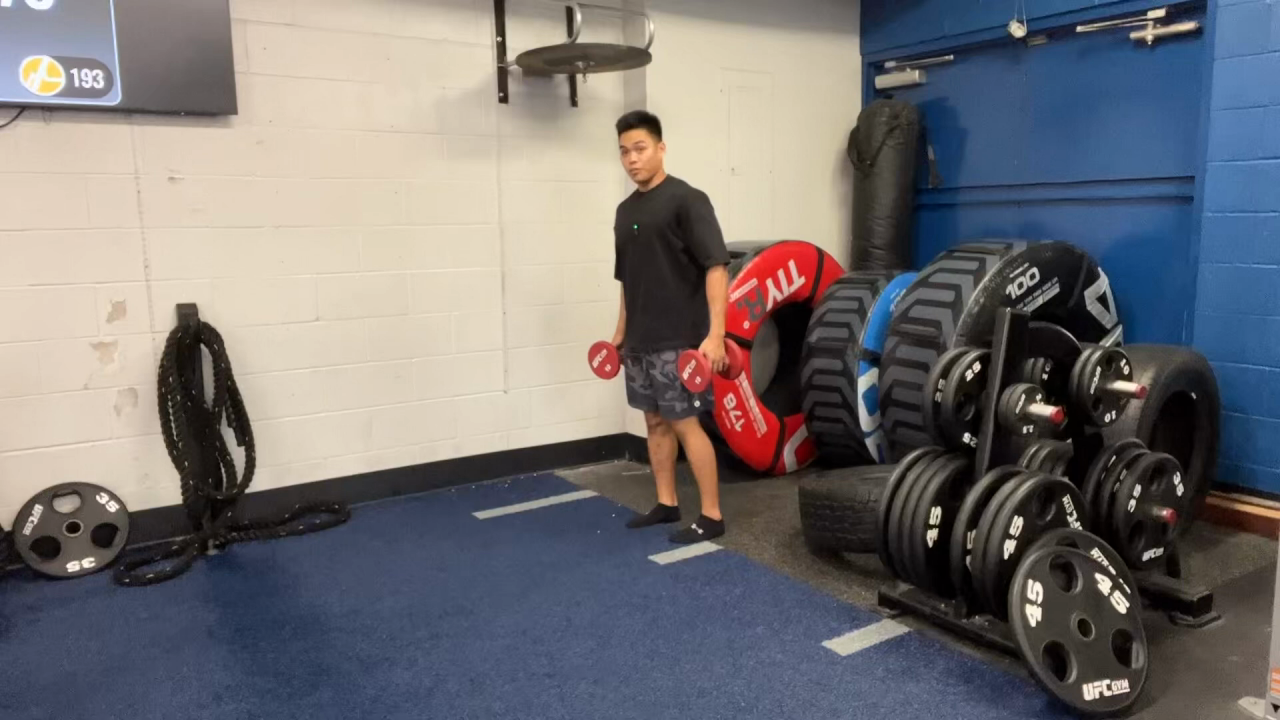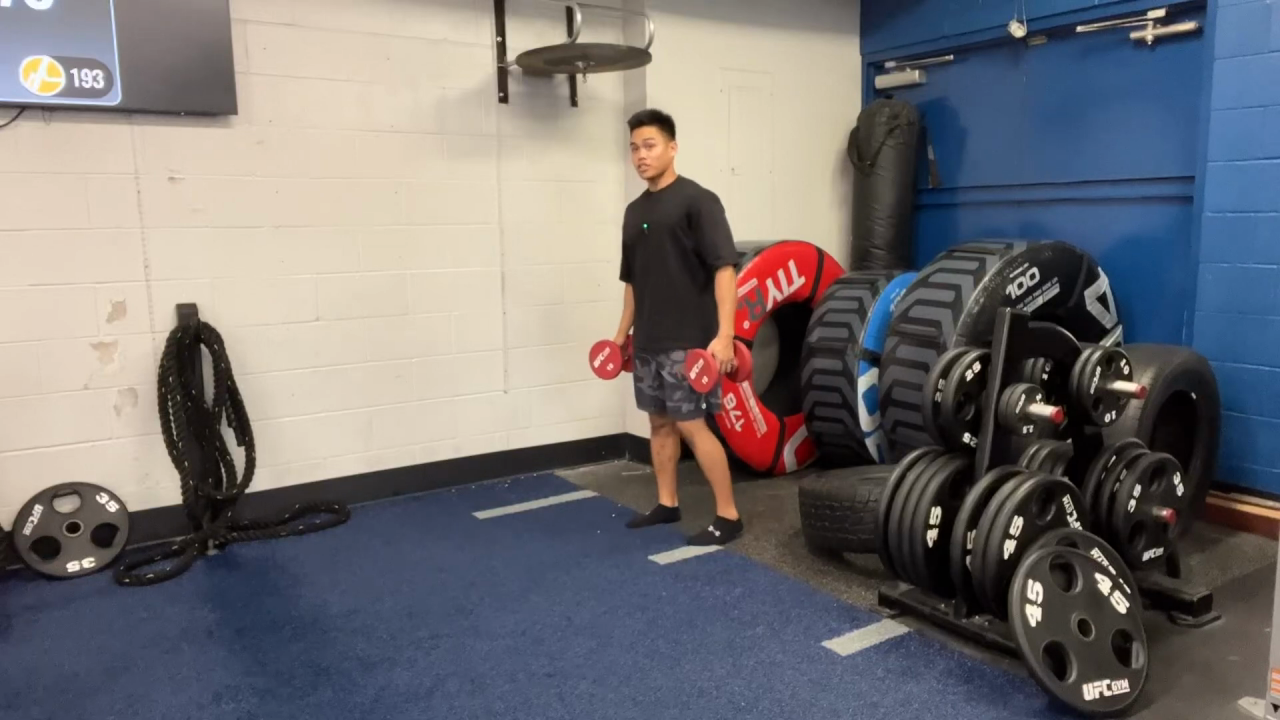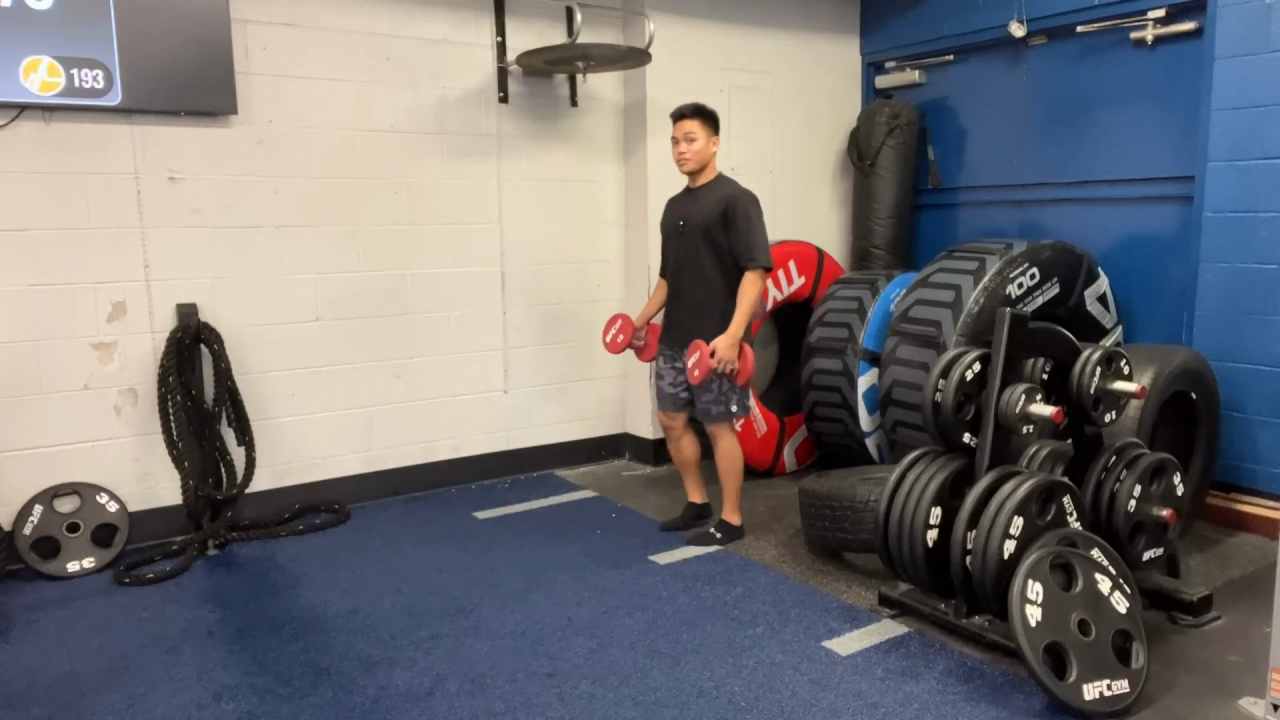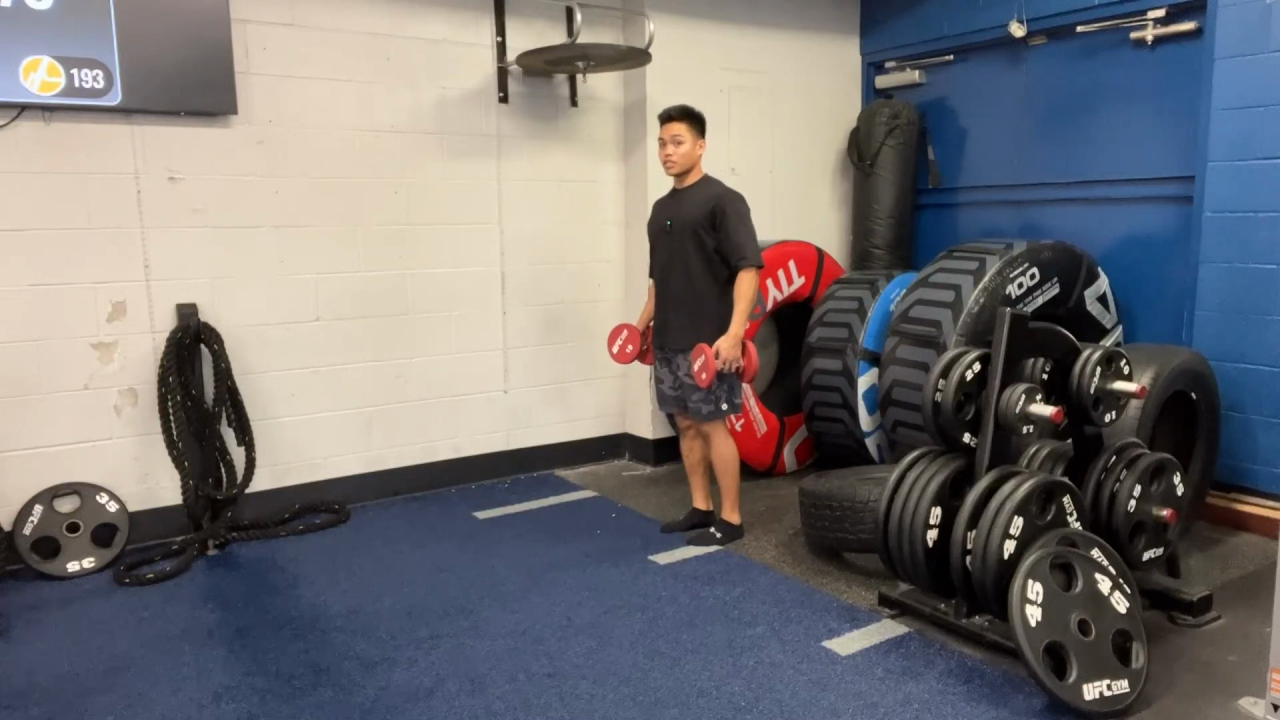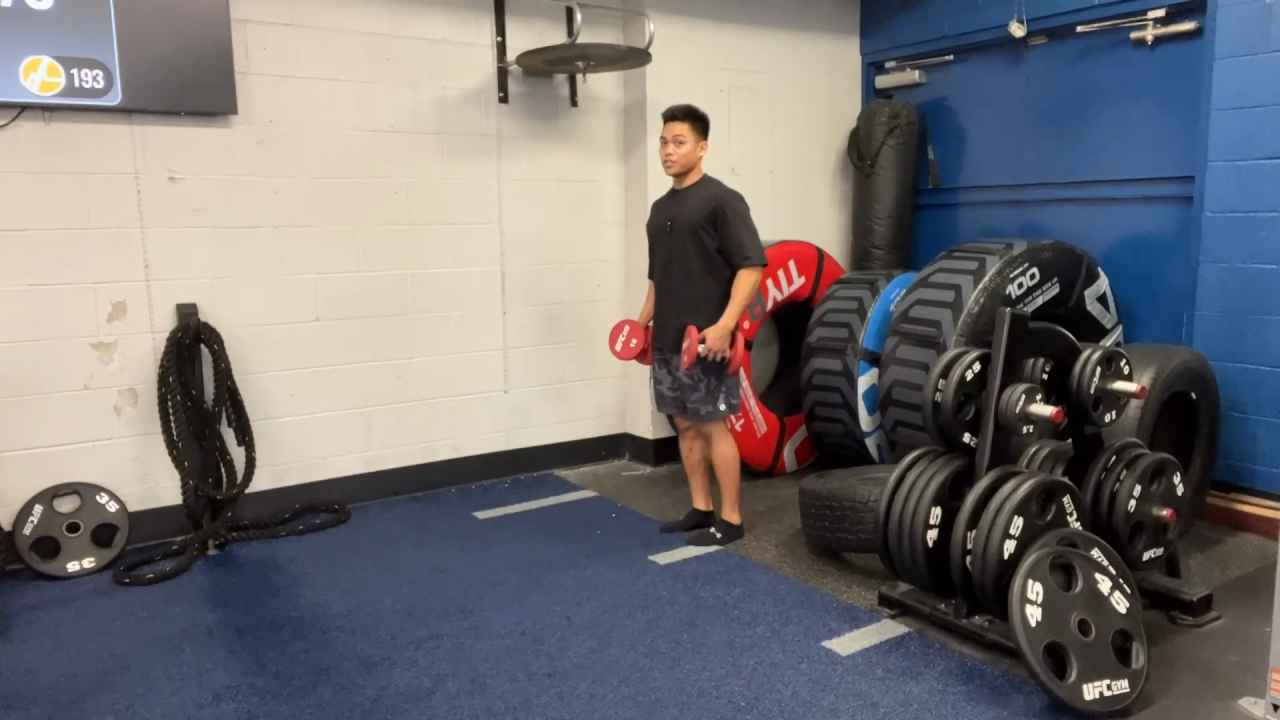
dt=0.7s
person 1, frame 1
left shoulder: (687, 199)
right shoulder: (626, 210)
left elbow: (716, 267)
left wrist: (715, 333)
right wrist: (620, 331)
left hip: (678, 340)
right hip: (641, 340)
left knee: (684, 423)
right knee: (655, 420)
left ankle: (711, 515)
right ankle: (666, 504)
person 1, frame 2
left shoulder: (697, 200)
right shoulder: (635, 210)
left elbow: (724, 268)
left wrist: (725, 334)
right wrist: (622, 332)
left hip: (688, 340)
right hip: (648, 340)
left knee: (690, 425)
right knee: (659, 422)
left ankle: (728, 515)
right ankle: (667, 504)
person 1, frame 3
left shoulder: (736, 200)
right shoulder: (674, 205)
left elbow: (756, 270)
left wrist: (733, 334)
right wrist: (644, 317)
left hip: (714, 342)
right hip: (675, 340)
left knee: (718, 427)
right knee: (672, 420)
left ankle: (731, 520)
right ankle: (696, 502)
person 1, frame 4
left shoulder: (722, 200)
right shoulder: (661, 208)
left elbow: (748, 268)
left wrist: (735, 332)
right wrist: (642, 324)
left hip: (706, 341)
right hip: (668, 340)
left knee: (712, 425)
right knee: (686, 424)
left ankle: (731, 519)
right ankle: (700, 509)
person 1, frame 5
left shoulder: (722, 200)
right shoulder: (660, 207)
left elbow: (752, 265)
left wrist: (725, 324)
right wrist: (642, 322)
left hip: (705, 341)
right hip: (667, 341)
left knee: (713, 426)
right knee: (684, 425)
left ankle: (730, 519)
right ankle: (700, 509)
